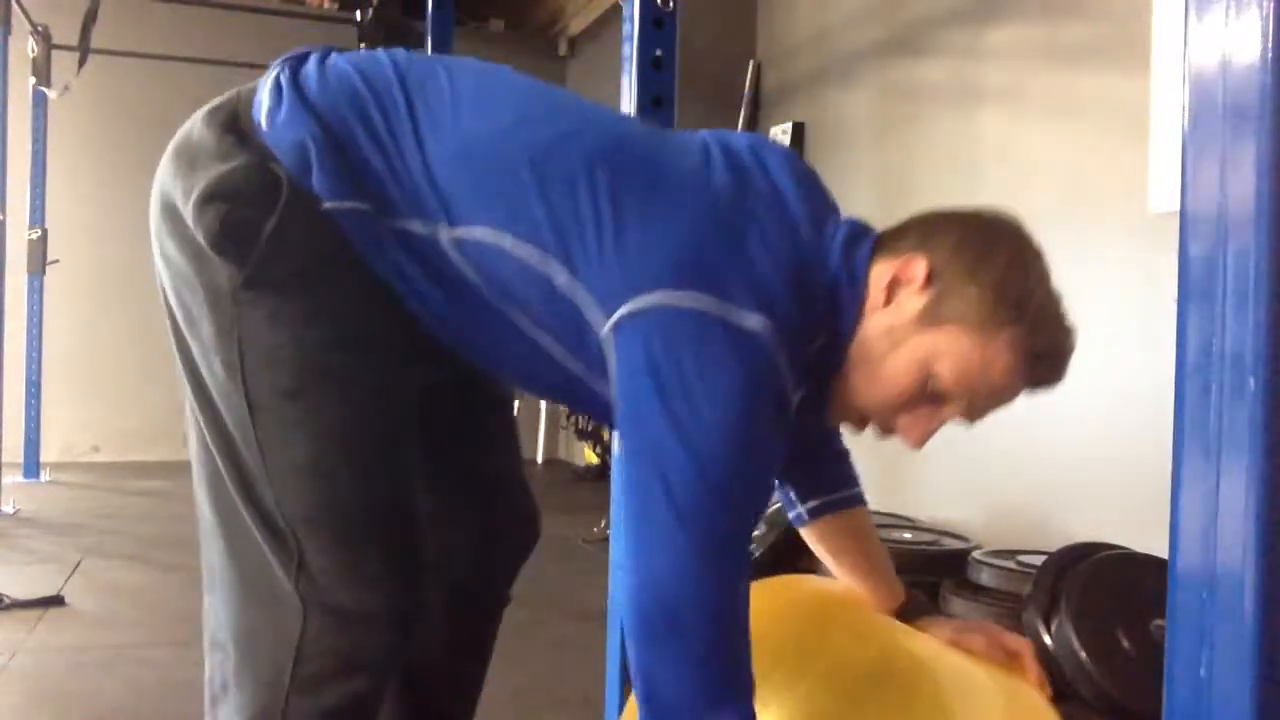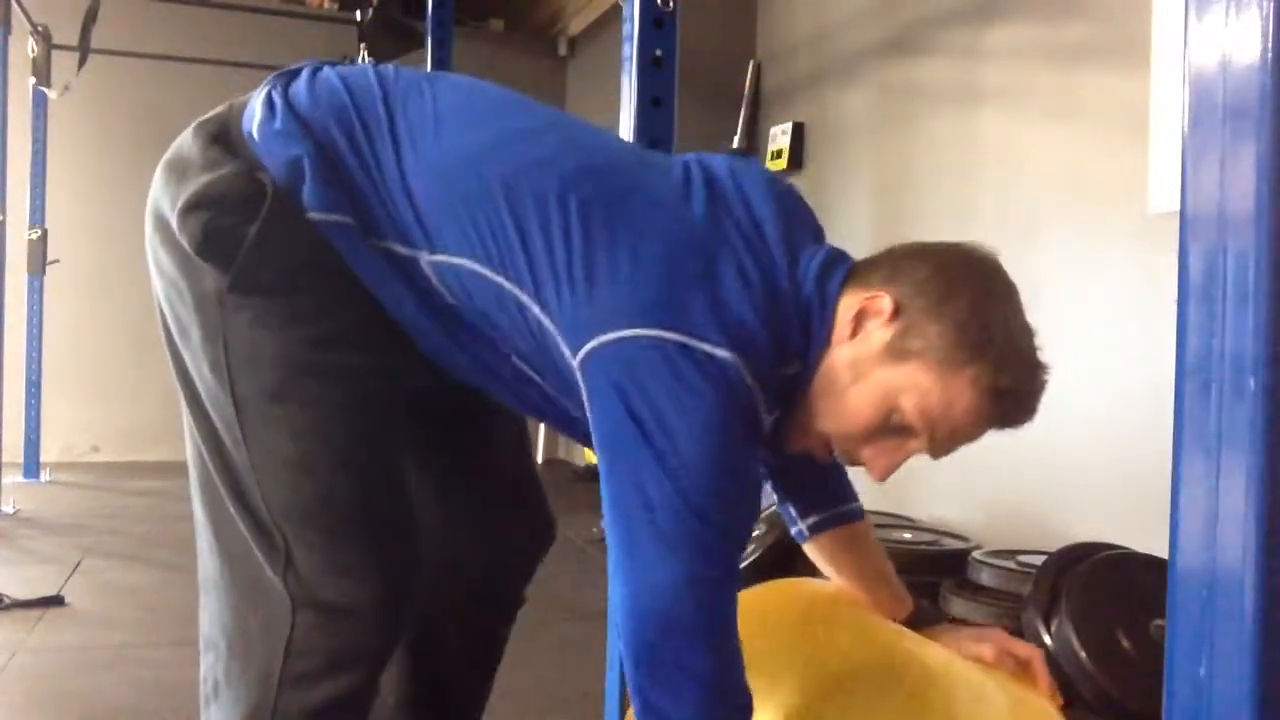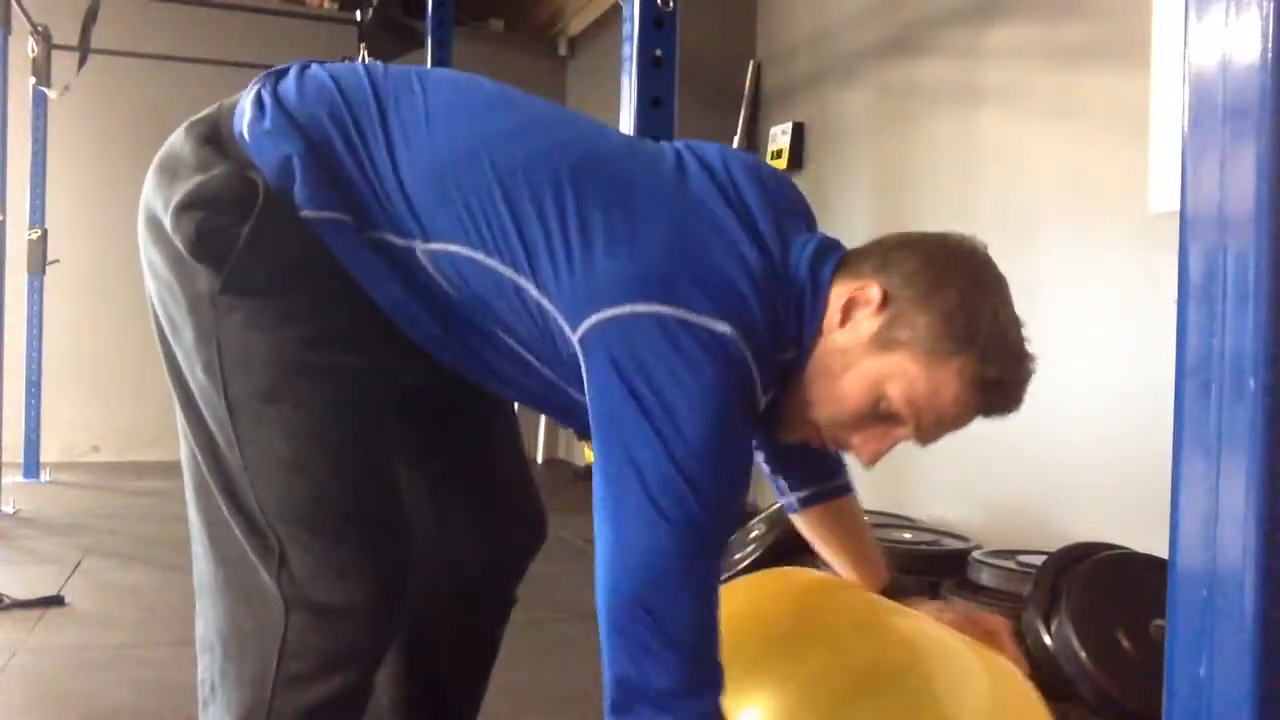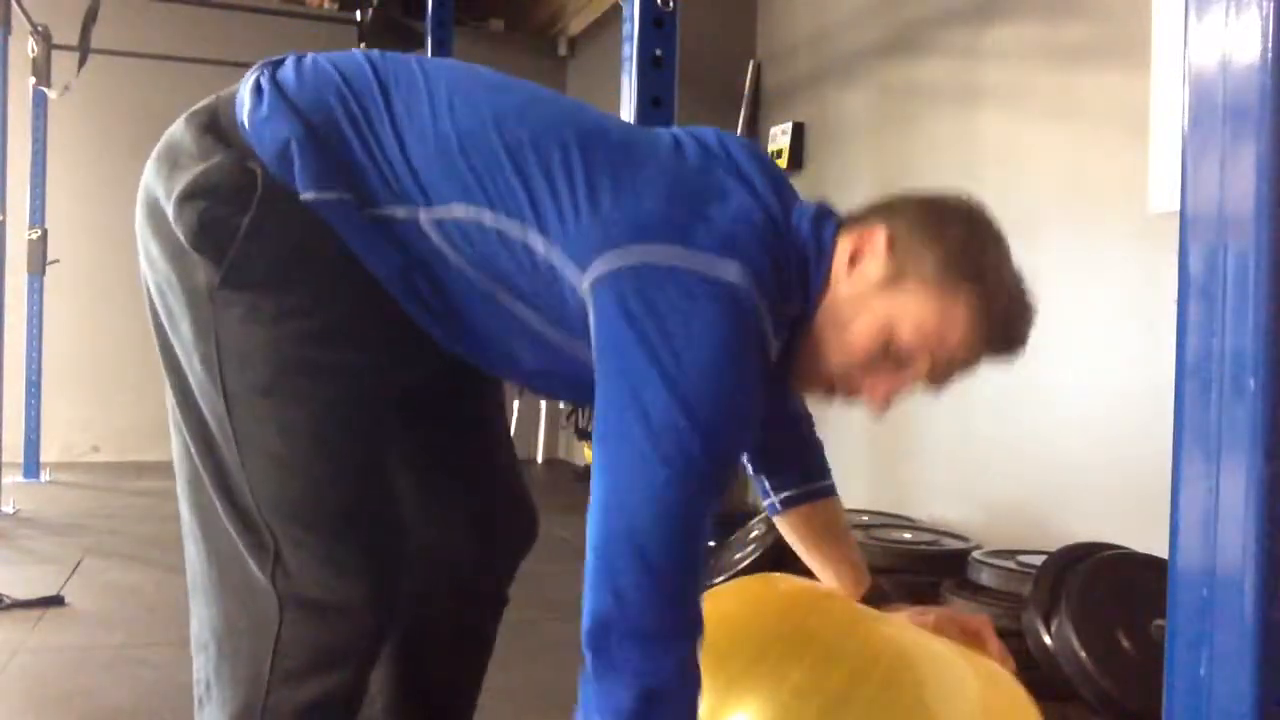
dt=0.2s
person 1, frame 1
left shoulder: (807, 235)
right shoulder: (713, 347)
left elbow: (799, 432)
left wrist: (909, 618)
left hip: (387, 220)
right hip: (263, 191)
left knee: (477, 540)
right knee: (336, 594)
person 1, frame 2
left shoulder: (788, 255)
right shoulder: (684, 376)
left elbow: (796, 450)
left wrist: (913, 626)
left hip: (383, 229)
right hip: (257, 204)
left knee: (490, 543)
right knee: (329, 590)
person 1, frame 3
left shoulder: (781, 240)
right shoulder: (685, 361)
left elbow: (787, 429)
left hip: (378, 245)
right hip: (248, 204)
left knee: (479, 543)
right knee: (325, 589)
person 1, frame 4
left shoulder: (771, 228)
right shoulder: (696, 304)
left elbow: (773, 431)
right elbow: (636, 633)
left wrist: (868, 604)
left hip: (379, 243)
right hip: (251, 197)
left knee: (470, 541)
right knee: (320, 583)
